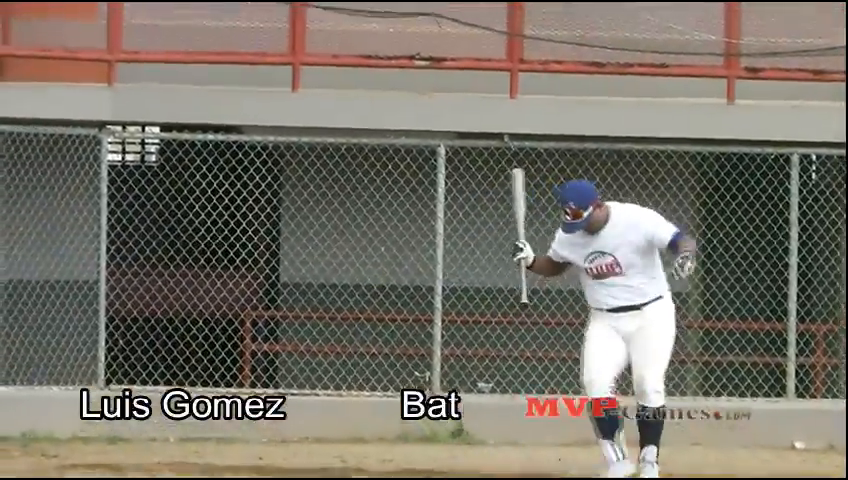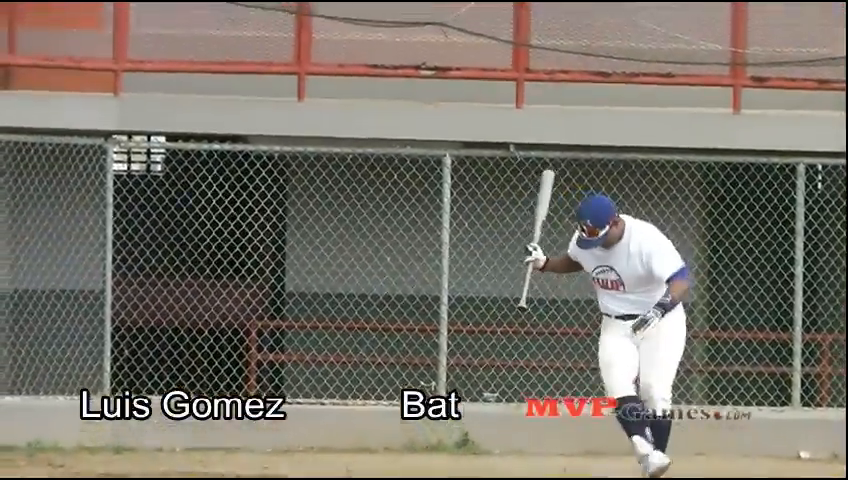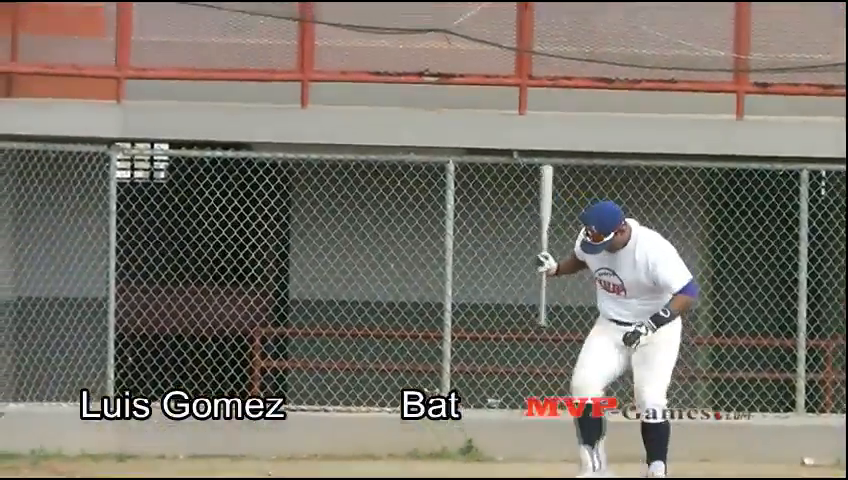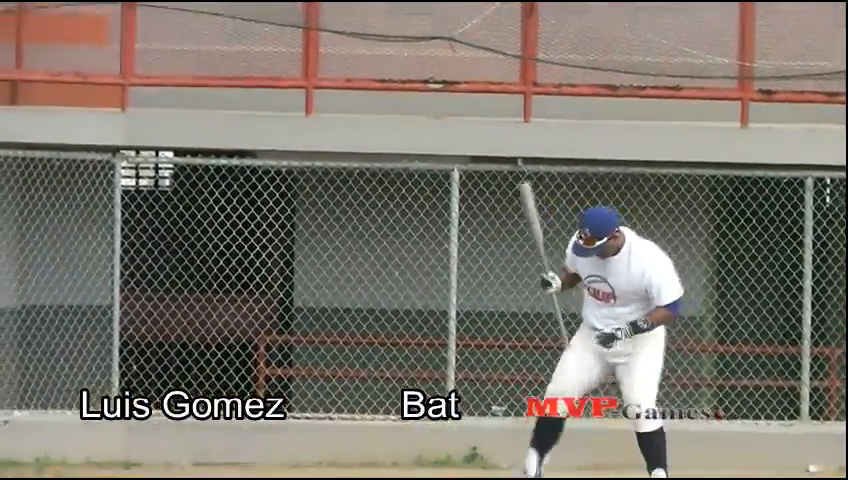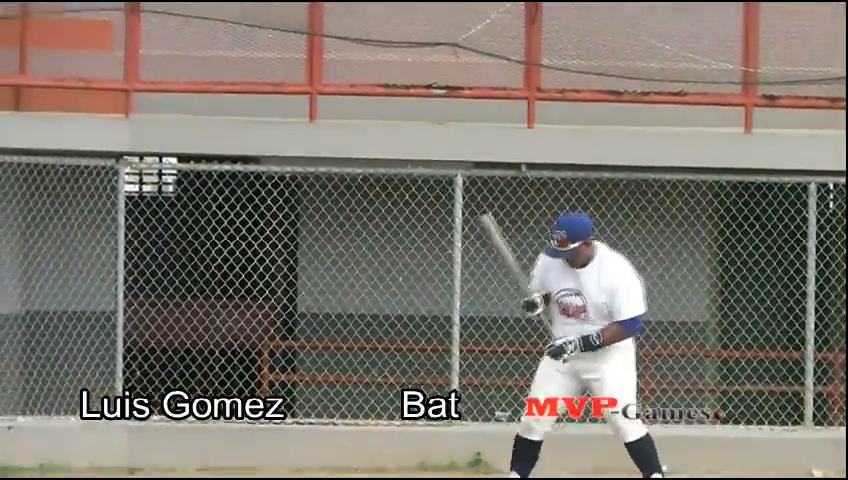
dt=0.2s
person 1, frame 1
left shoulder: (637, 220)
right shoulder: (568, 233)
left elbow: (680, 240)
right elbow: (556, 265)
left wrist: (685, 257)
right wrist: (531, 260)
left hip: (652, 314)
right hip: (605, 319)
left knee: (649, 384)
right knee: (595, 382)
person 1, frame 2
left shoulder: (647, 240)
right shoulder: (585, 236)
left elbow: (681, 278)
right elbow: (574, 262)
left wrist: (657, 311)
right wrist: (544, 262)
left hip: (660, 322)
right hip: (616, 324)
left knee: (655, 391)
right knee: (618, 384)
right ankle: (650, 454)
person 1, frame 3
left shoulder: (654, 250)
right shoulder: (590, 238)
left elbow: (688, 293)
right elbow: (578, 259)
left wrist: (650, 326)
right wrist: (556, 267)
left hip: (656, 330)
right hip: (610, 327)
left knee: (650, 400)
right knee: (583, 385)
person 1, frame 4
left shoulder: (650, 258)
right shoulder: (580, 245)
left elbow: (671, 308)
left wrist: (626, 330)
right wrist: (557, 281)
left hip: (639, 341)
right hip: (594, 335)
left knee: (642, 409)
right knee: (557, 396)
person 1, frame 5
left shoulder: (617, 272)
right shoulder: (548, 261)
left elbow: (629, 326)
right elbow: (537, 296)
left wrist: (579, 344)
right wrist: (535, 303)
left hip: (609, 355)
right hip: (563, 353)
left knee: (622, 422)
right knee: (534, 421)
